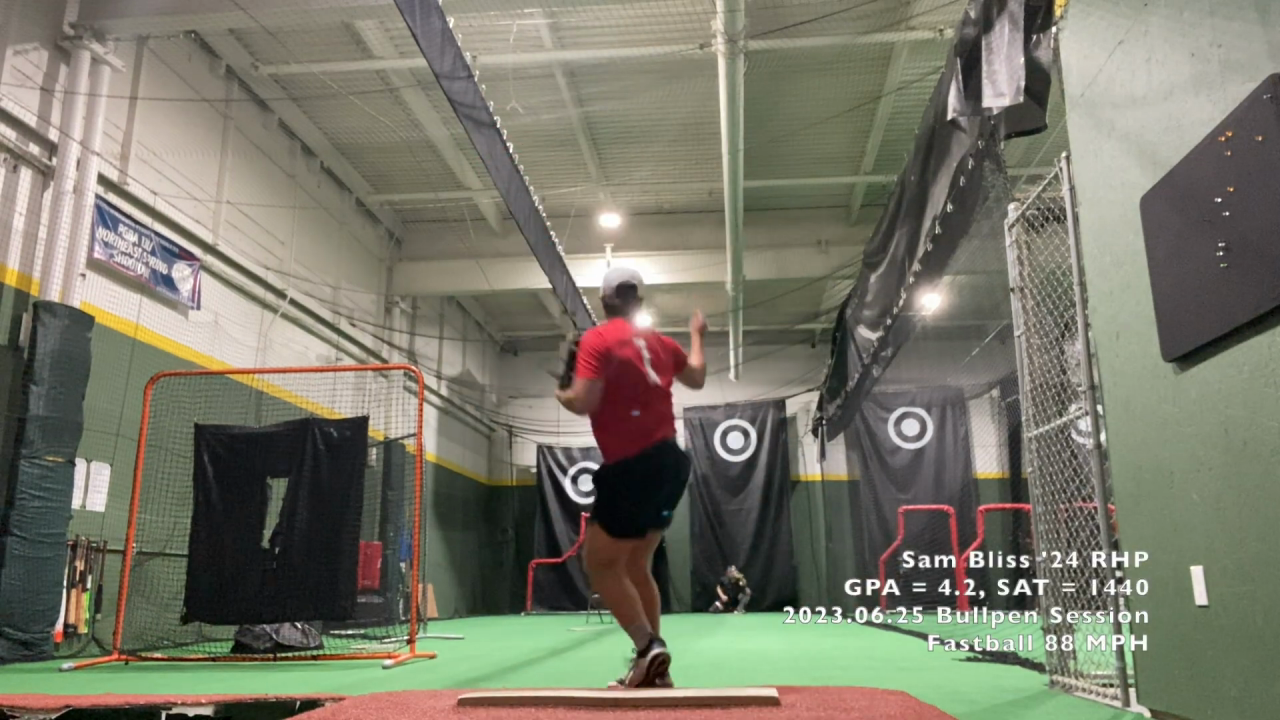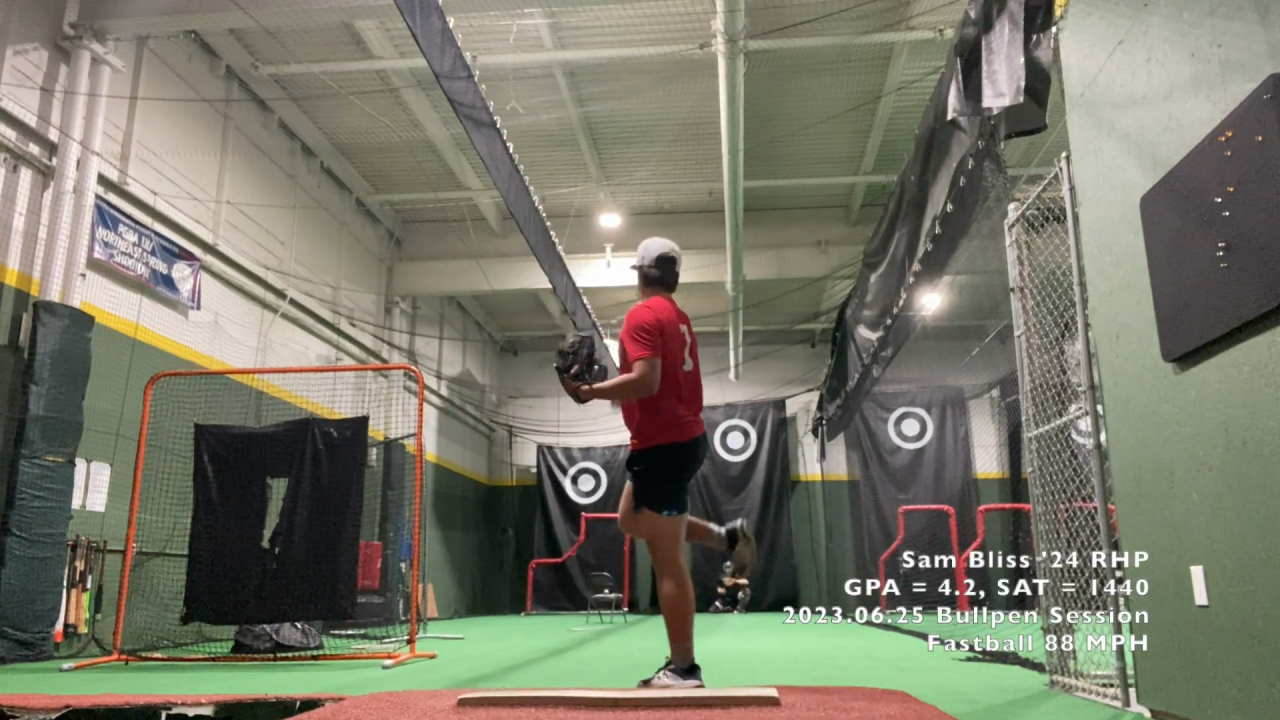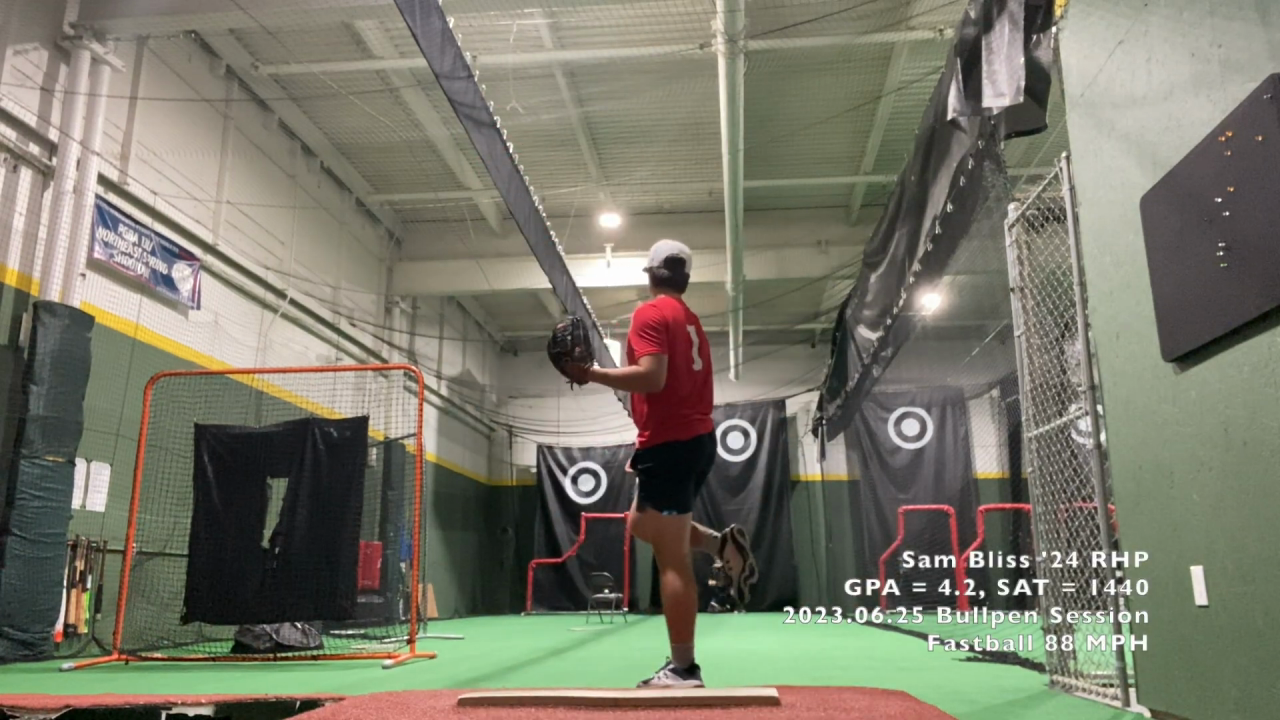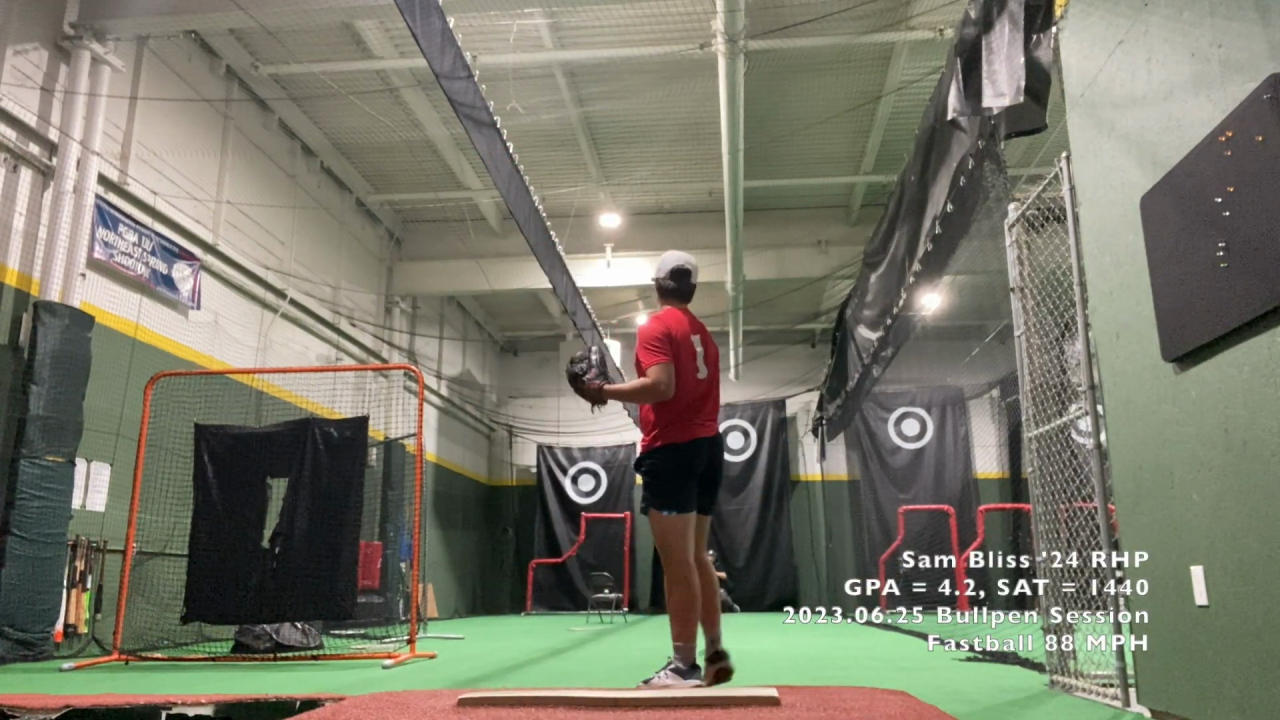
dt=0.5s
person 1, frame 1
left shoulder: (597, 341)
right shoulder: (659, 342)
left elbow: (583, 400)
right elbow: (697, 377)
left wrist: (564, 397)
right wrist: (698, 334)
left hip: (632, 468)
right hip: (672, 463)
left knee: (603, 568)
right knee: (636, 568)
left ankle: (649, 647)
right ankle: (652, 665)
person 1, frame 2
left shoulder: (642, 314)
right shoulder: (681, 319)
left elbow: (645, 381)
left wrist: (591, 391)
left hip: (662, 445)
right hip: (686, 438)
left knee: (667, 560)
right knee: (632, 518)
left ankle: (683, 668)
right ankle: (726, 536)
person 1, frame 3
left shoulder: (650, 313)
right shoulder: (691, 320)
left elbow: (651, 376)
left wrist: (593, 373)
left hip: (670, 443)
right hip: (697, 439)
left knee: (671, 559)
right knee: (642, 524)
left ankle: (682, 668)
right ankle: (722, 544)
person 1, frame 4
left shoulder: (657, 326)
right shoulder: (704, 333)
left elbow: (660, 386)
left wrist: (608, 390)
left hip: (673, 448)
right hip: (708, 444)
left knee: (678, 558)
right knee: (695, 555)
left ankle: (684, 666)
right ankle: (714, 654)
